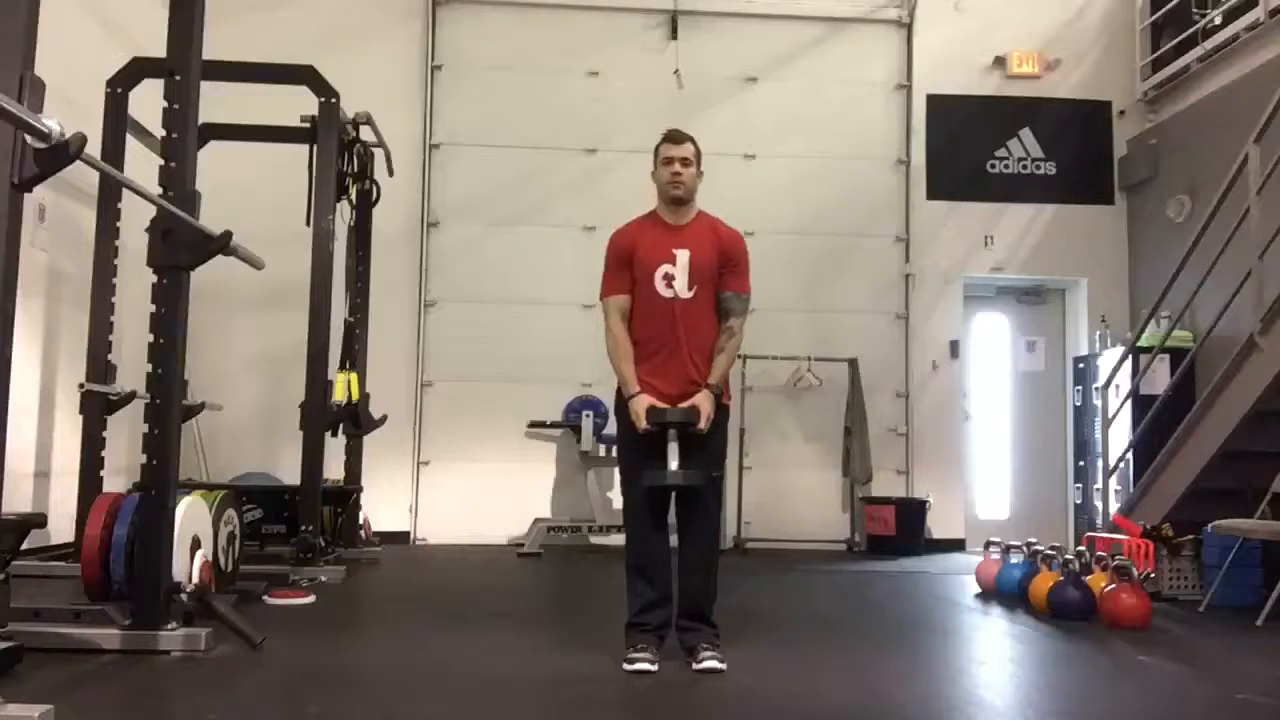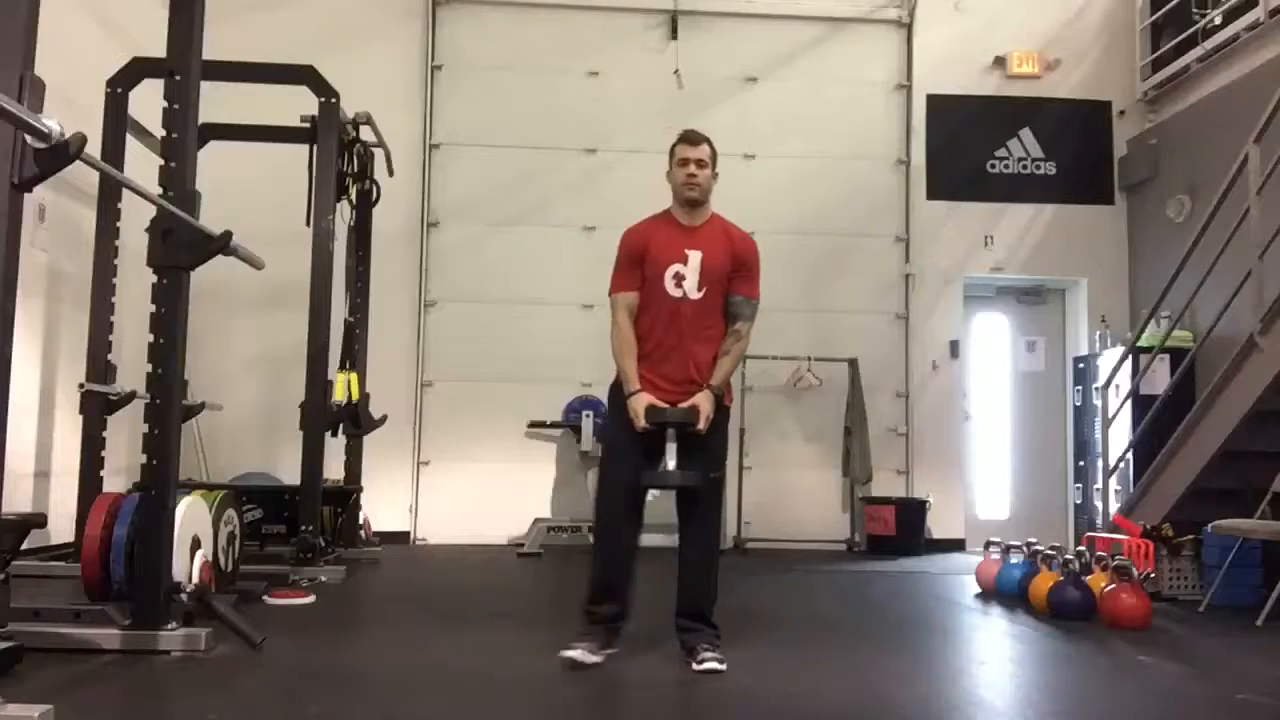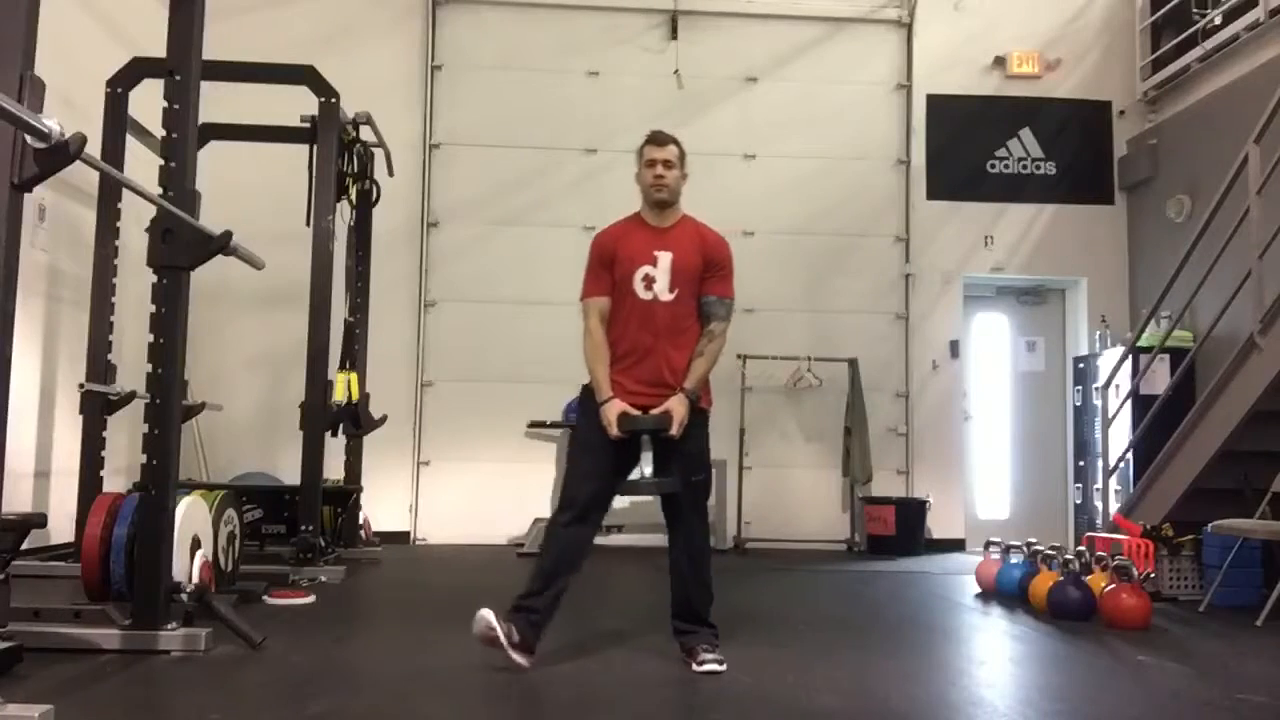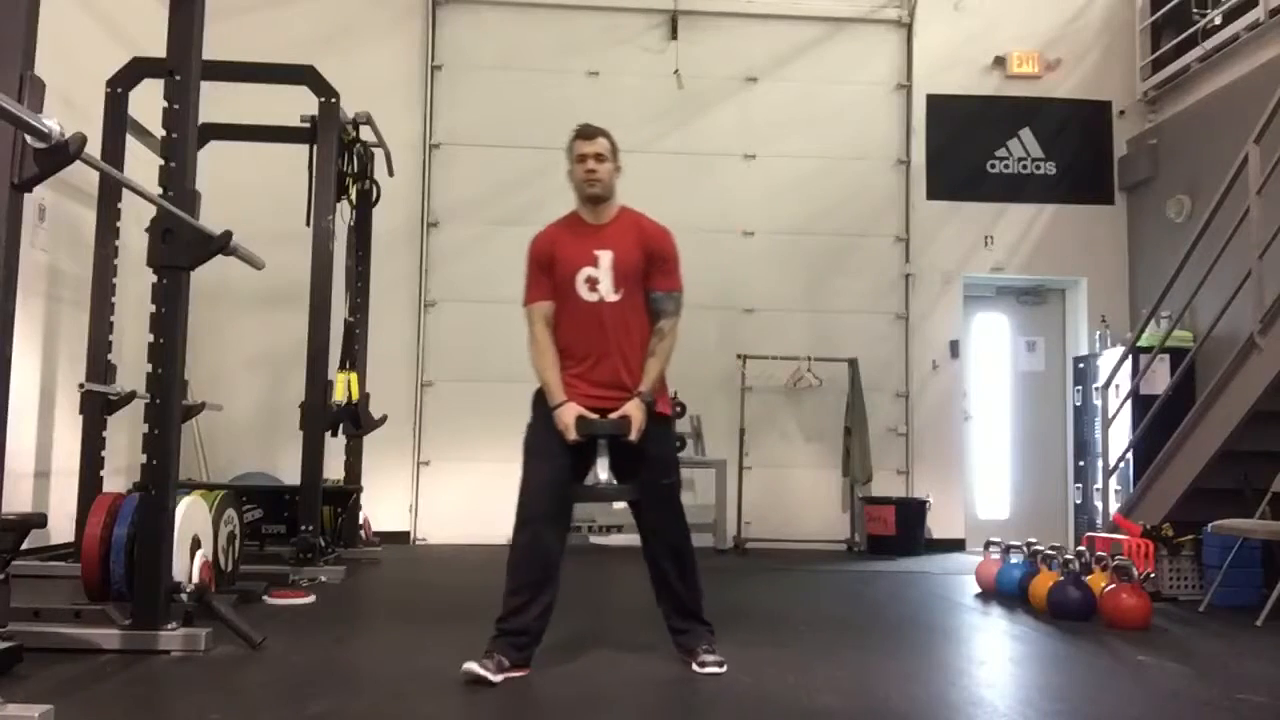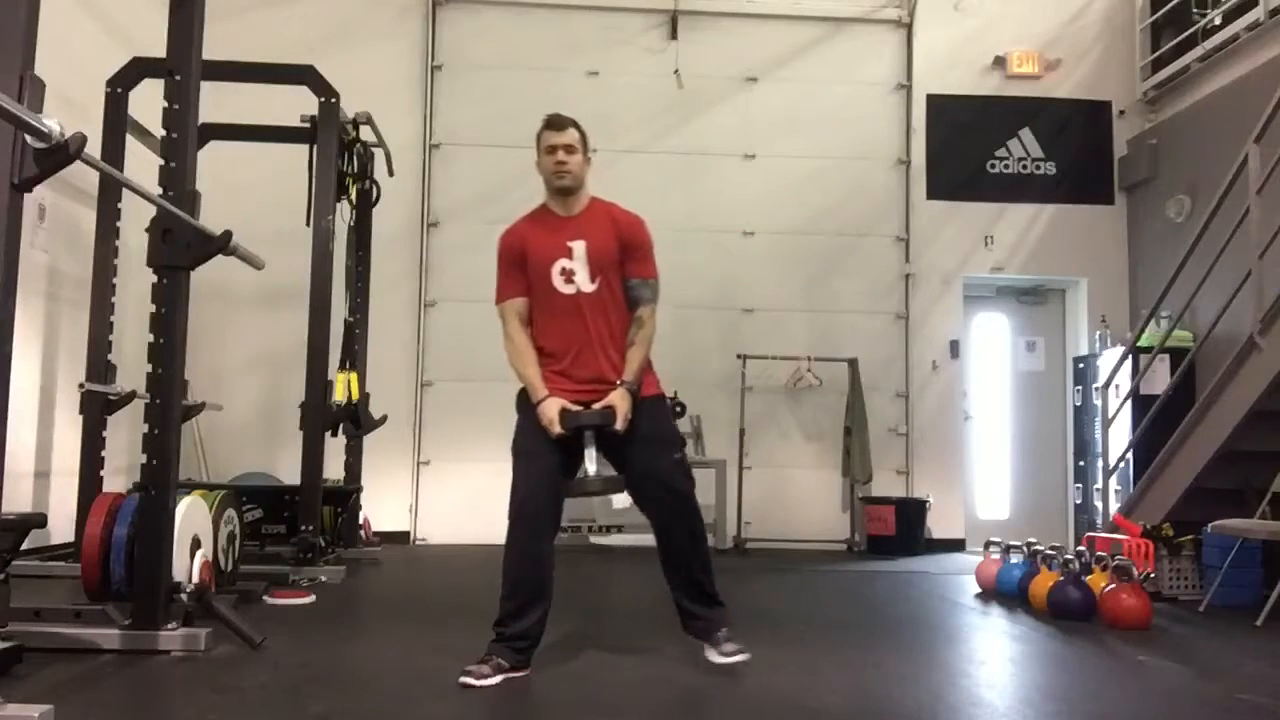
dt=0.3s
person 1, frame 1
left shoulder: (726, 241)
right shoulder: (627, 240)
left elbow: (733, 324)
right elbow: (616, 322)
left wrist: (710, 390)
right wrist: (633, 392)
left hip: (704, 400)
right hip: (642, 399)
left knee: (701, 518)
right knee: (644, 518)
left ankle: (699, 633)
right ankle: (645, 633)
person 1, frame 2
left shoulder: (739, 245)
right shoulder: (639, 237)
left elbow: (741, 327)
right elbow: (623, 317)
left wrist: (713, 392)
right wrist: (633, 389)
left hip: (705, 400)
right hip: (639, 394)
left knee: (700, 519)
right knee: (615, 508)
left ankle: (697, 634)
right ankle: (600, 628)
person 1, frame 3
left shoulder: (711, 246)
right shoulder: (610, 241)
left elbow: (716, 329)
right elbow: (595, 323)
left wrist: (686, 395)
right wrist: (606, 397)
left hip: (682, 404)
right hip: (612, 399)
left knee: (688, 522)
right knee: (575, 511)
left ankle: (697, 635)
right ankle: (523, 627)
person 1, frame 4
left shoulder: (653, 237)
right shoulder: (547, 244)
left elbow: (665, 326)
right elbow: (540, 329)
left wrist: (642, 398)
right wrist: (560, 402)
left hip: (641, 405)
right hip: (564, 404)
left knee: (664, 524)
right knee: (538, 521)
left ankle: (694, 636)
right ankle: (512, 647)
person 1, frame 5
left shoulder: (625, 227)
right shoulder: (517, 239)
left elbow: (644, 314)
right elbow: (515, 326)
left wrist: (626, 389)
right wrist: (542, 397)
left hip: (630, 394)
right hip: (550, 401)
left knee: (675, 505)
right knee: (530, 521)
left ankle: (709, 625)
right ankle: (511, 649)
